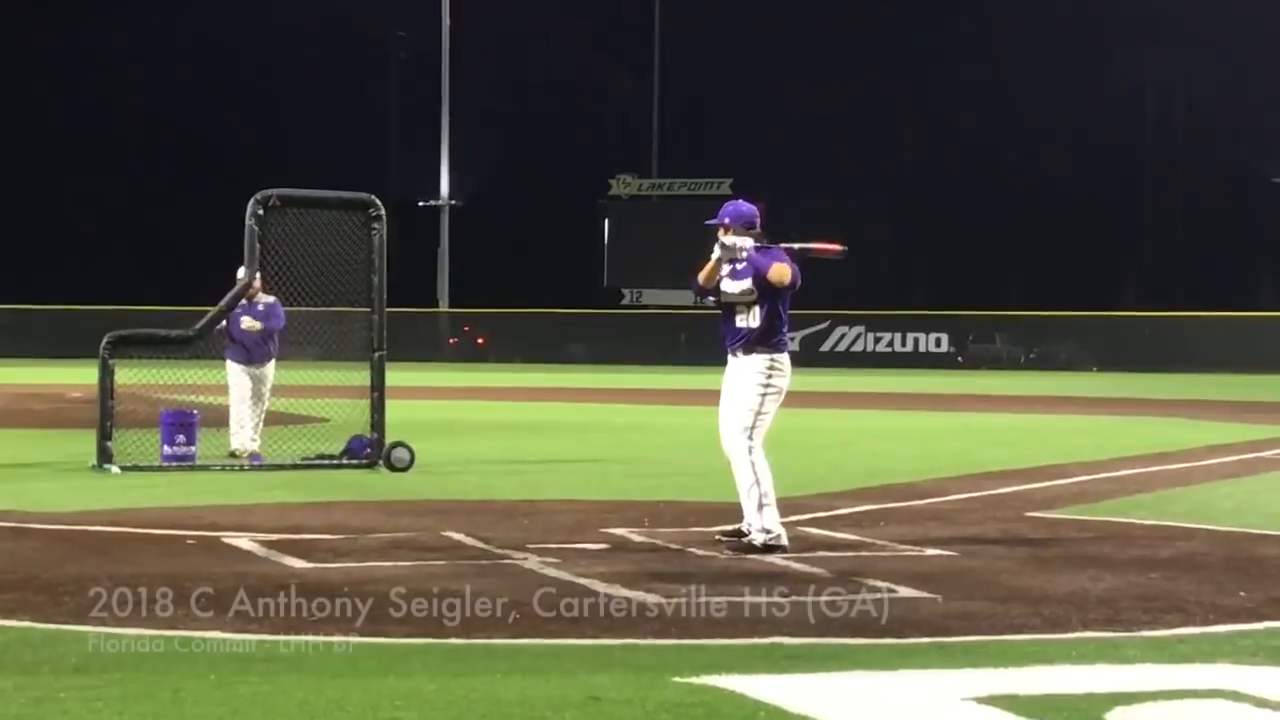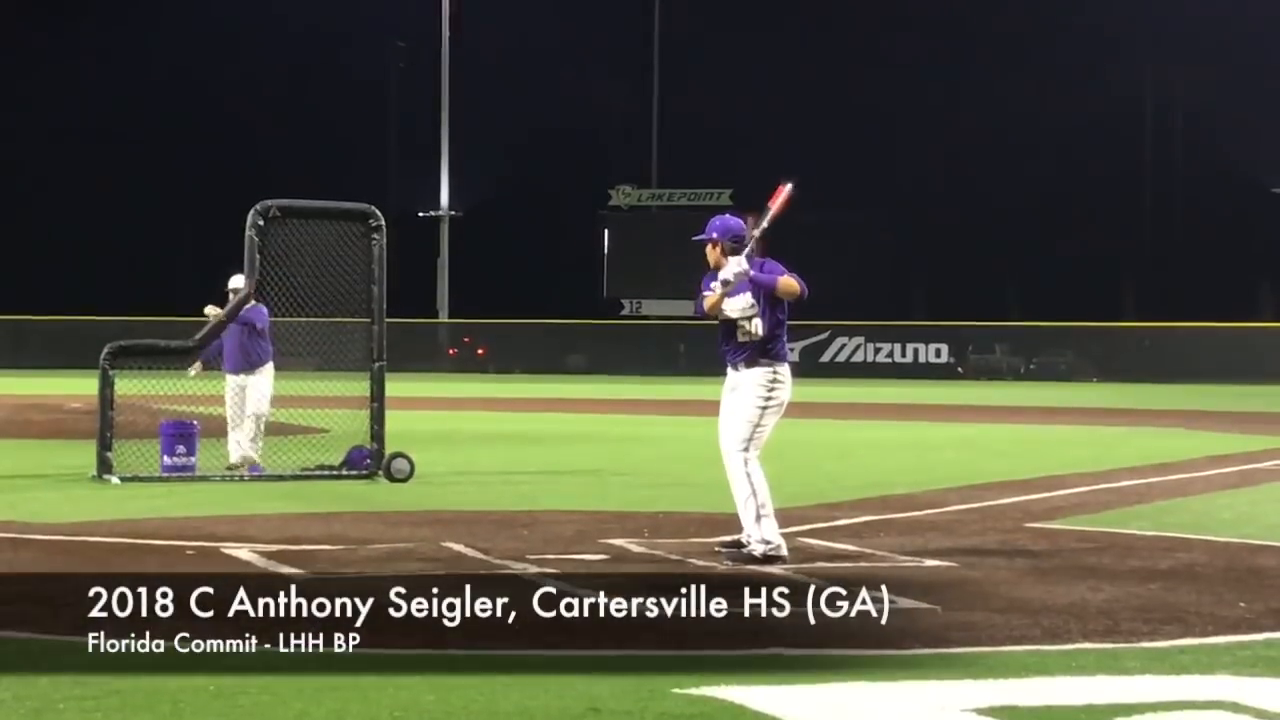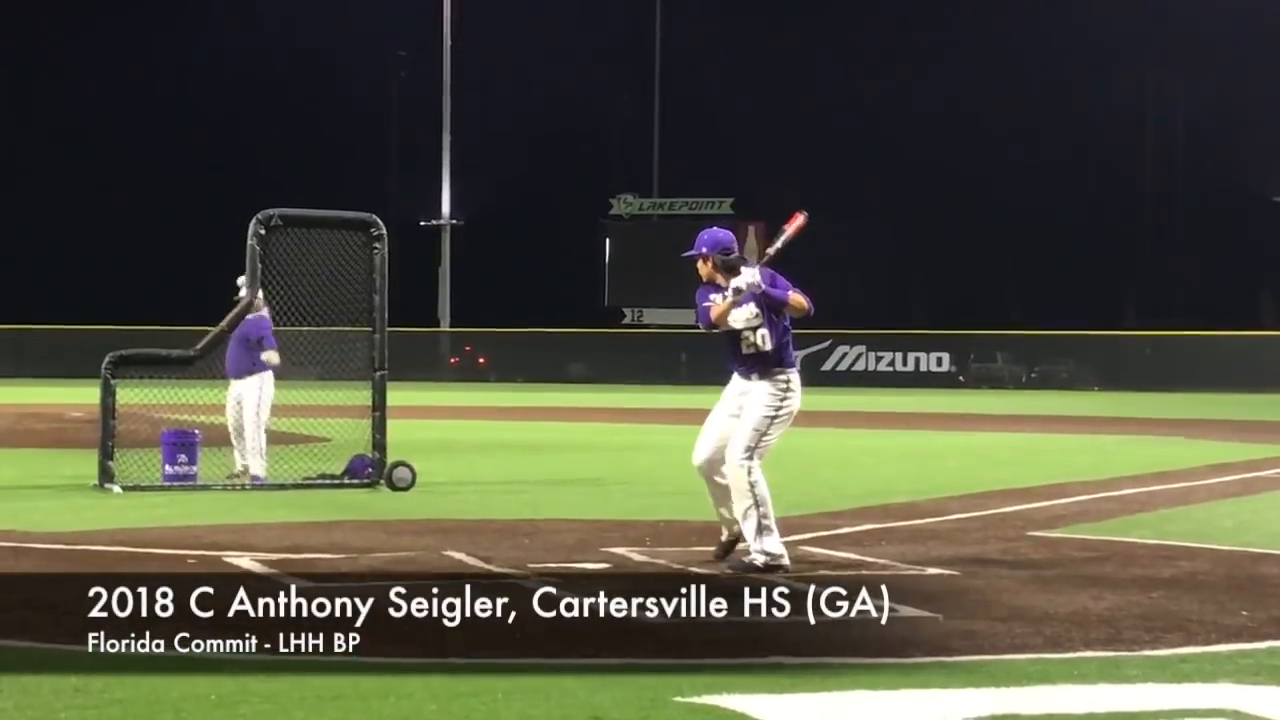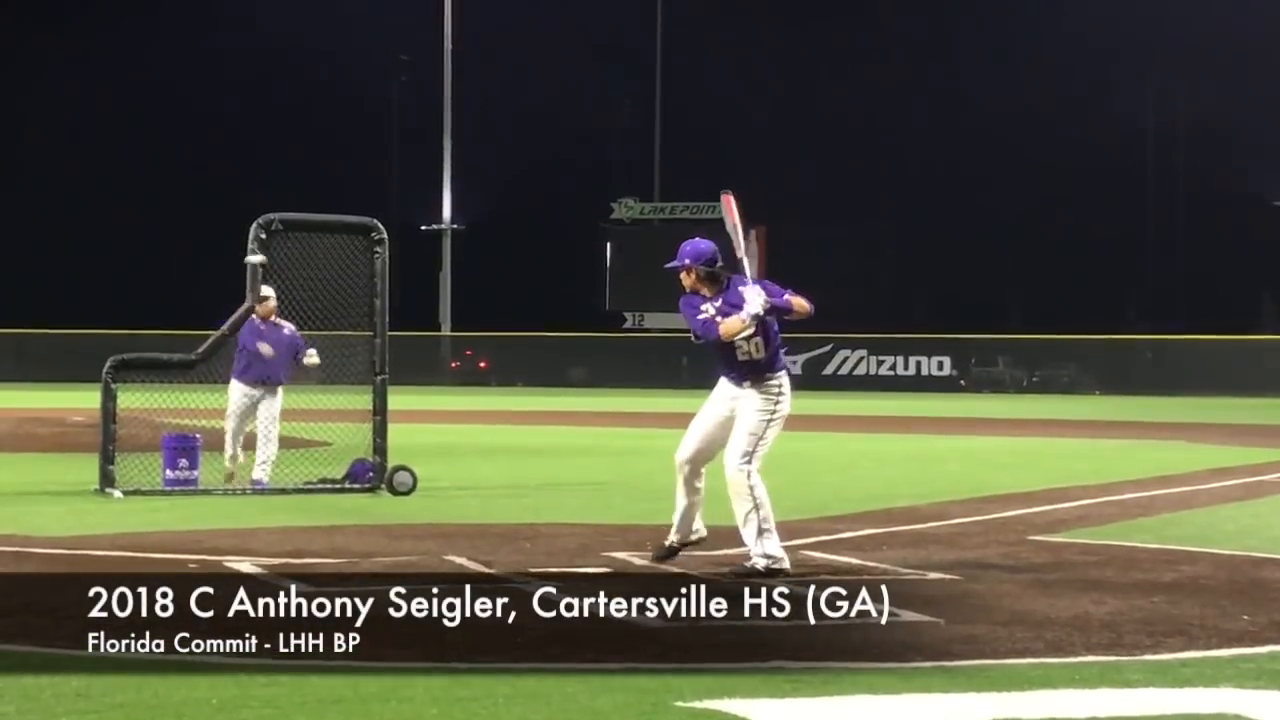
dt=0.4s
person 1, frame 1
left shoulder: (771, 257)
right shoulder: (727, 264)
left elbow: (788, 278)
right elbow: (702, 286)
left wrist: (749, 255)
right wrist: (720, 256)
left hip: (764, 364)
right hip: (737, 363)
left knee: (744, 442)
right knee: (732, 443)
left ankle: (769, 534)
right ankle: (754, 523)
person 1, frame 2
left shoulder: (763, 268)
right shoulder: (713, 278)
left elbow: (797, 290)
right elbow: (706, 309)
left wrist: (750, 276)
right wrist: (723, 287)
left hip: (765, 376)
right hip: (736, 376)
left knee: (740, 454)
right knee: (733, 455)
left ankle: (768, 544)
right ankle: (753, 534)
person 1, frame 3
left shoulder: (765, 277)
right shoulder: (708, 293)
left elbow: (804, 308)
right elbow: (711, 320)
left wrist: (762, 290)
right wrist: (734, 295)
left hip: (775, 385)
right hip: (741, 384)
left knee: (741, 460)
right knee: (706, 458)
left ankle: (769, 554)
right ankle: (736, 527)
person 1, frame 4
left shoulder: (748, 287)
right shoulder: (690, 303)
left elbow: (805, 308)
right elbow: (717, 332)
left wrist: (768, 303)
right wrist: (748, 315)
left hip: (766, 390)
right hip: (729, 388)
left knee: (739, 466)
right knee: (688, 457)
left ankle: (770, 557)
right ankle: (686, 532)
person 2, frame 1
left shoulder: (271, 303)
left elbow: (279, 323)
right elbow: (218, 326)
left wrist: (258, 325)
right wrist: (221, 325)
left hip: (264, 364)
right hip: (237, 364)
left knee: (259, 406)
right knee: (239, 403)
left ankle: (253, 446)
right ankle: (240, 446)
person 2, frame 2
left shoulder: (258, 310)
left elbow: (249, 320)
right elbow: (220, 343)
left wrist: (222, 315)
right wrist: (202, 361)
left hip: (259, 372)
right hip: (233, 375)
left knee: (256, 412)
right knee: (235, 419)
left ankle: (251, 456)
right ankle: (238, 460)
person 2, frame 3
left shoulder: (259, 320)
right shoulder: (251, 318)
left elbow: (266, 337)
left wrist: (270, 352)
right wrist: (245, 285)
left hip: (256, 379)
right hip: (237, 381)
left knee: (253, 425)
right knee: (236, 426)
left ankle: (257, 471)
right ankle: (243, 468)
person 2, frame 4
left shoulder: (288, 329)
right shoulder: (249, 323)
left elbow: (300, 352)
right elbow: (247, 340)
left wrist: (309, 357)
right wrist: (259, 347)
left hip: (272, 390)
right hip: (243, 387)
left knee: (268, 434)
right knee: (234, 428)
left ankle: (260, 476)
right ankle: (232, 465)
